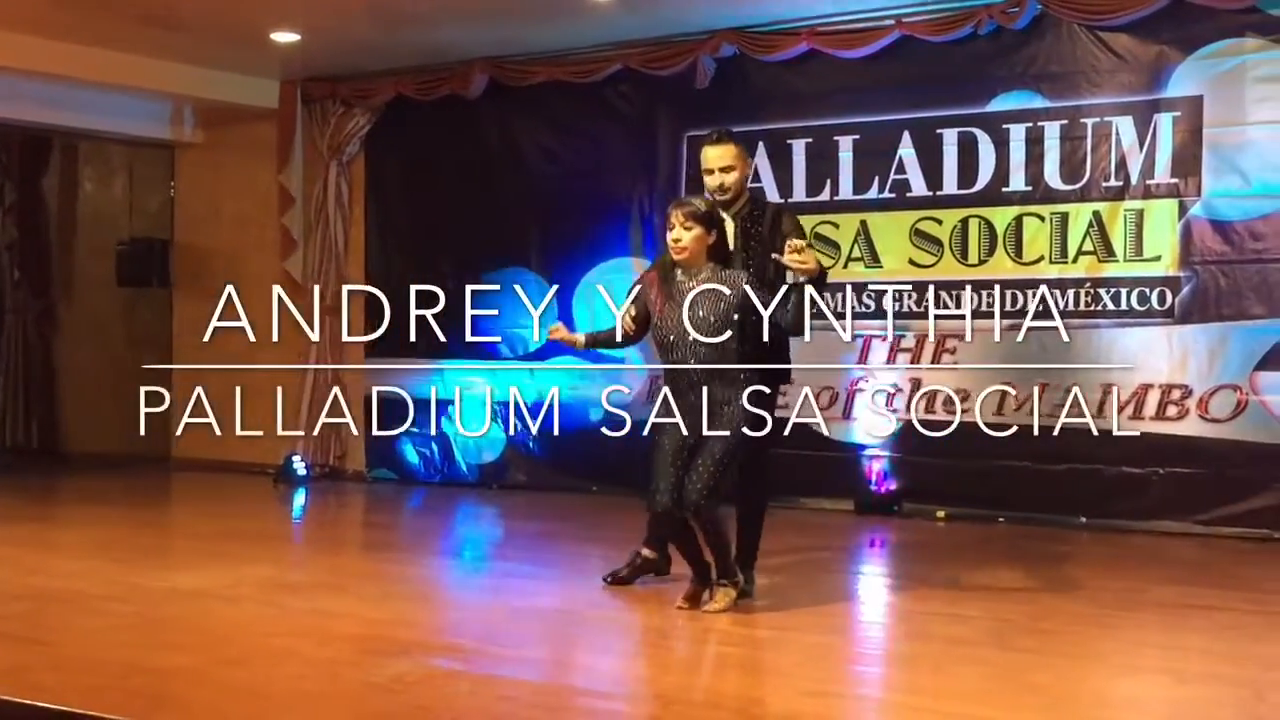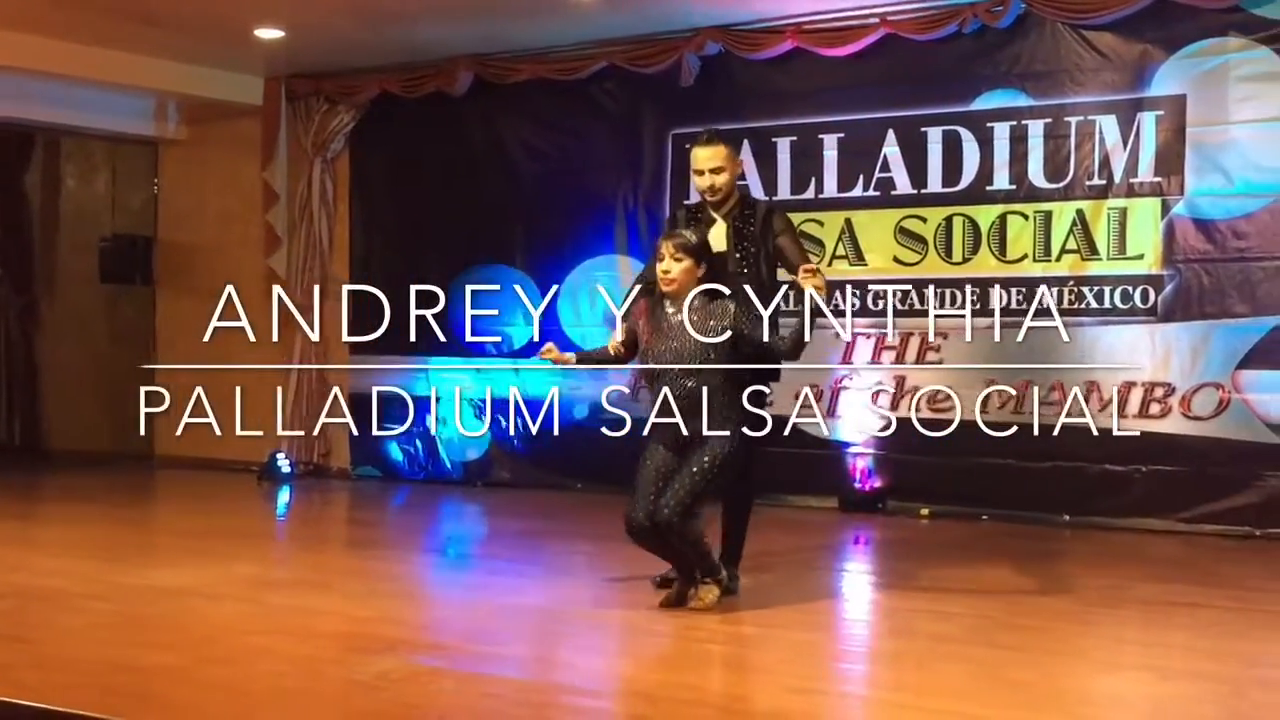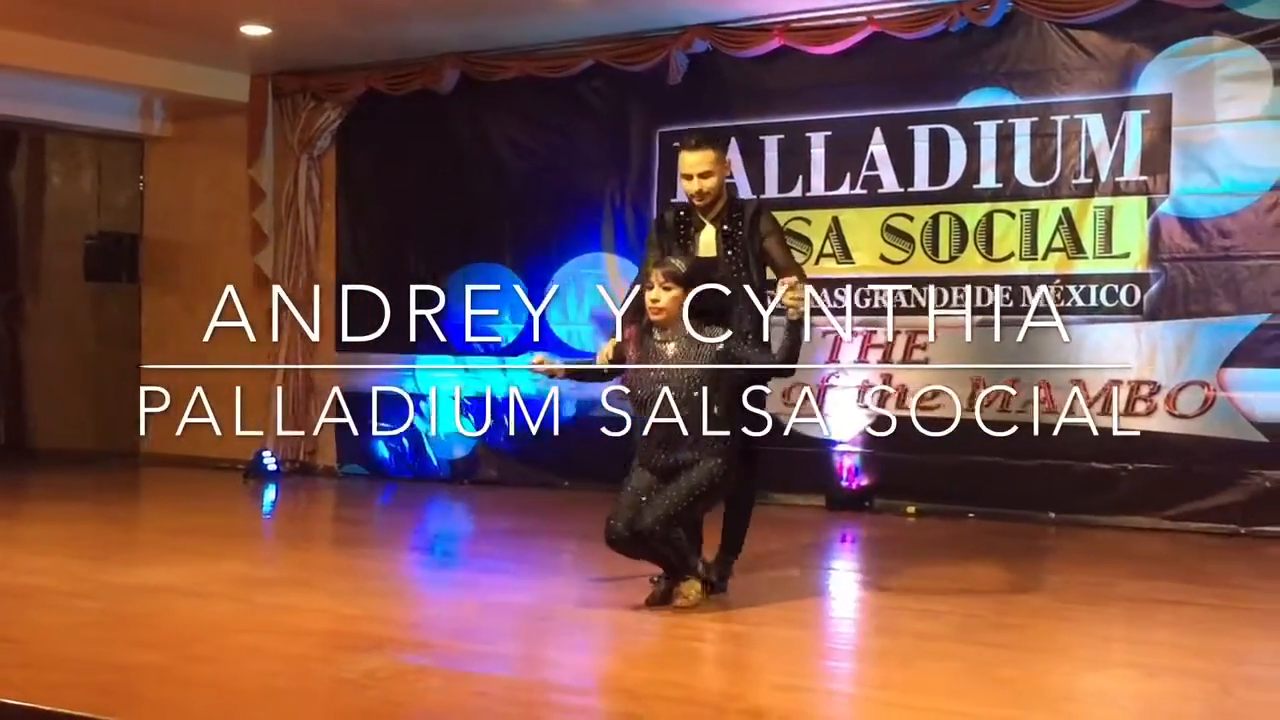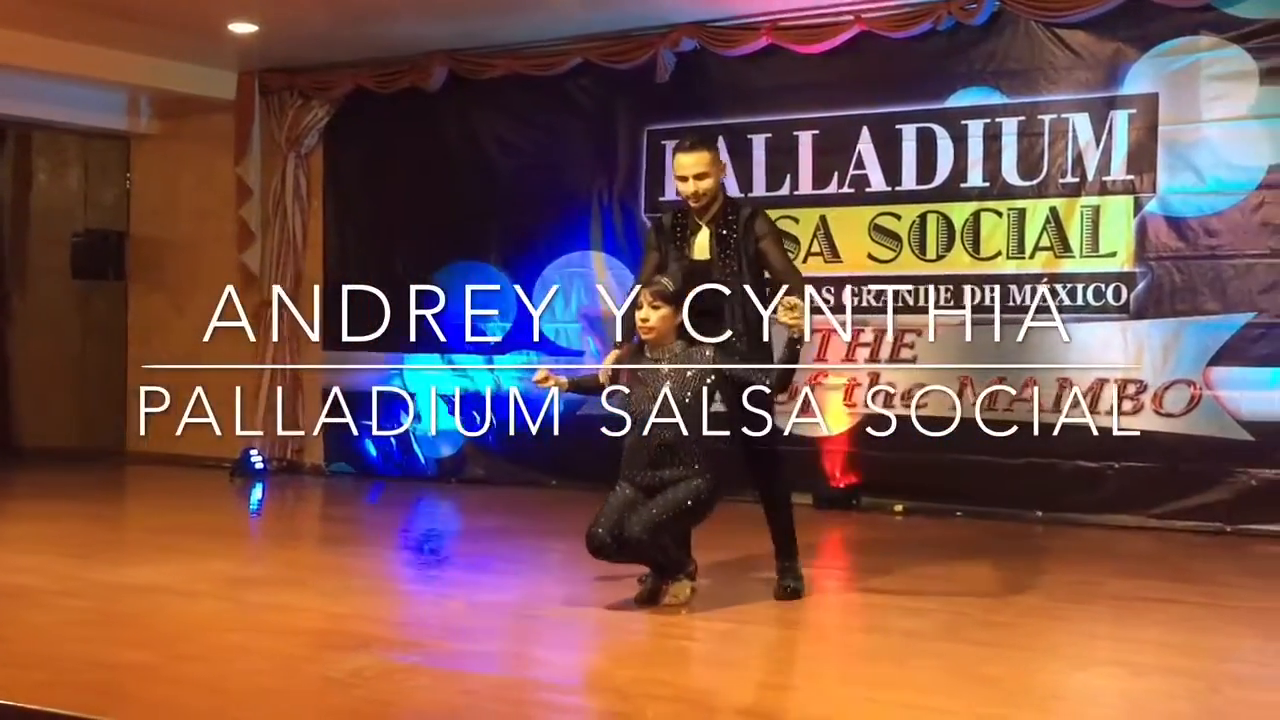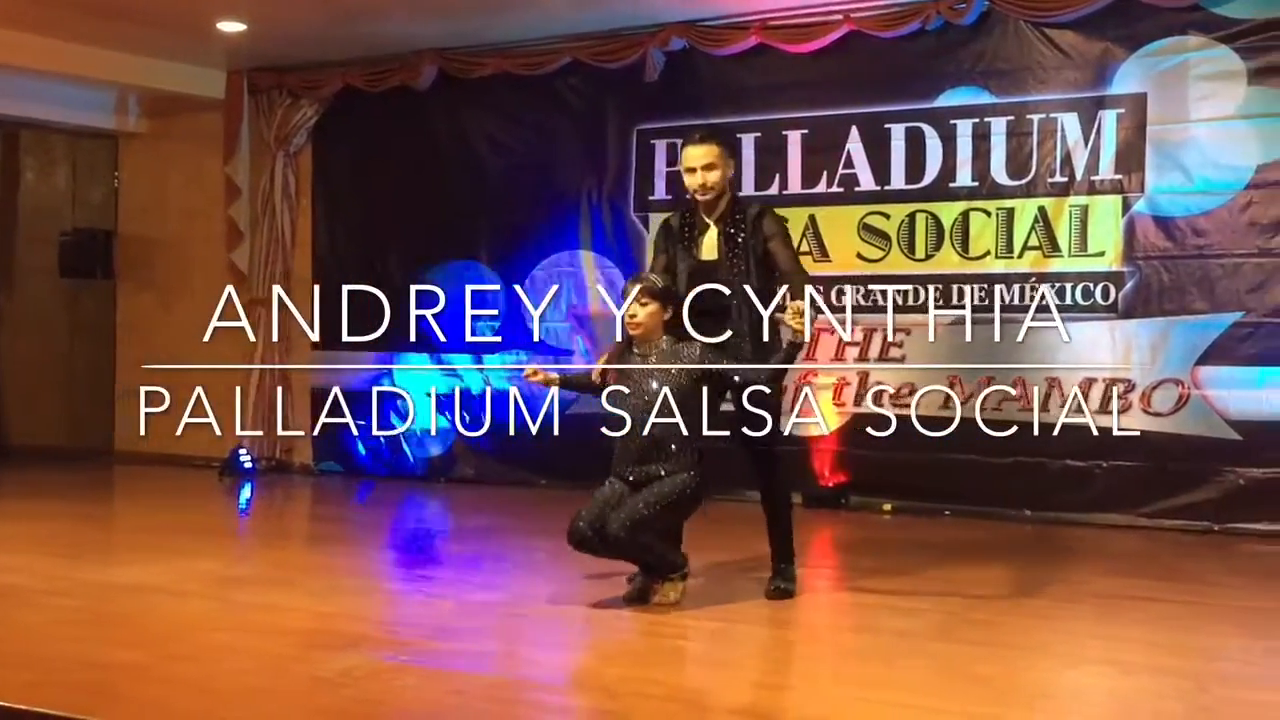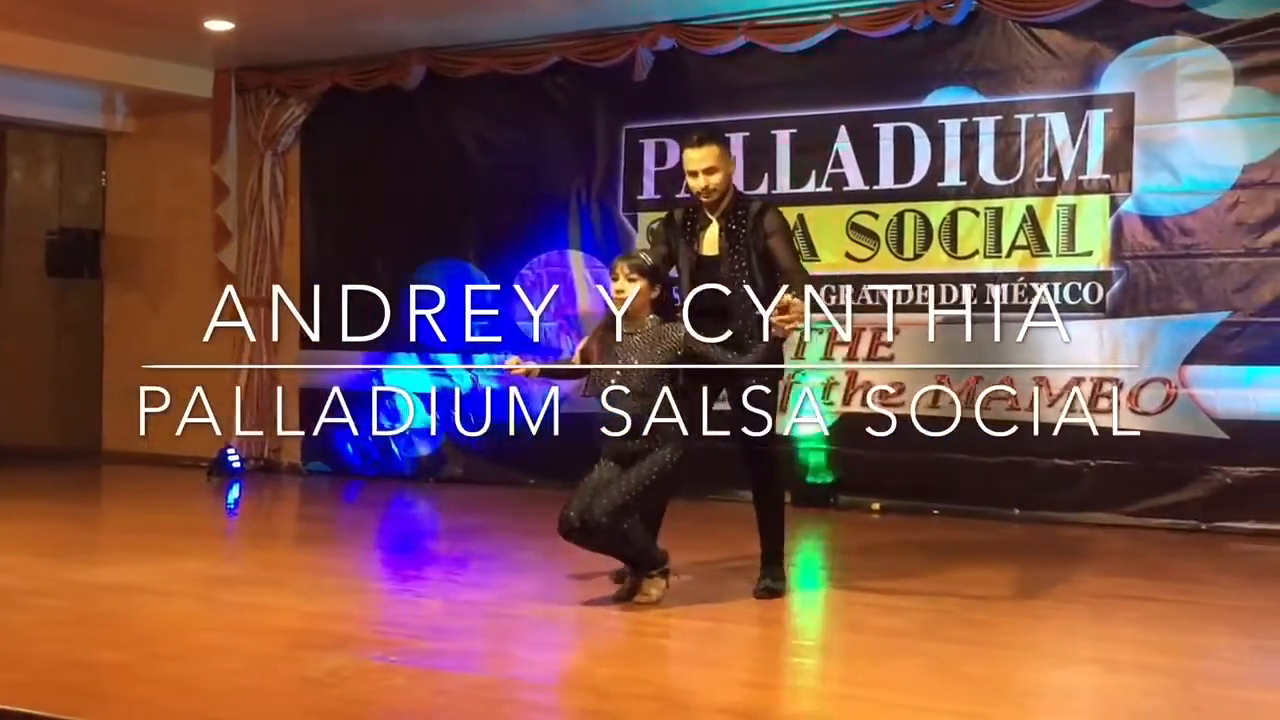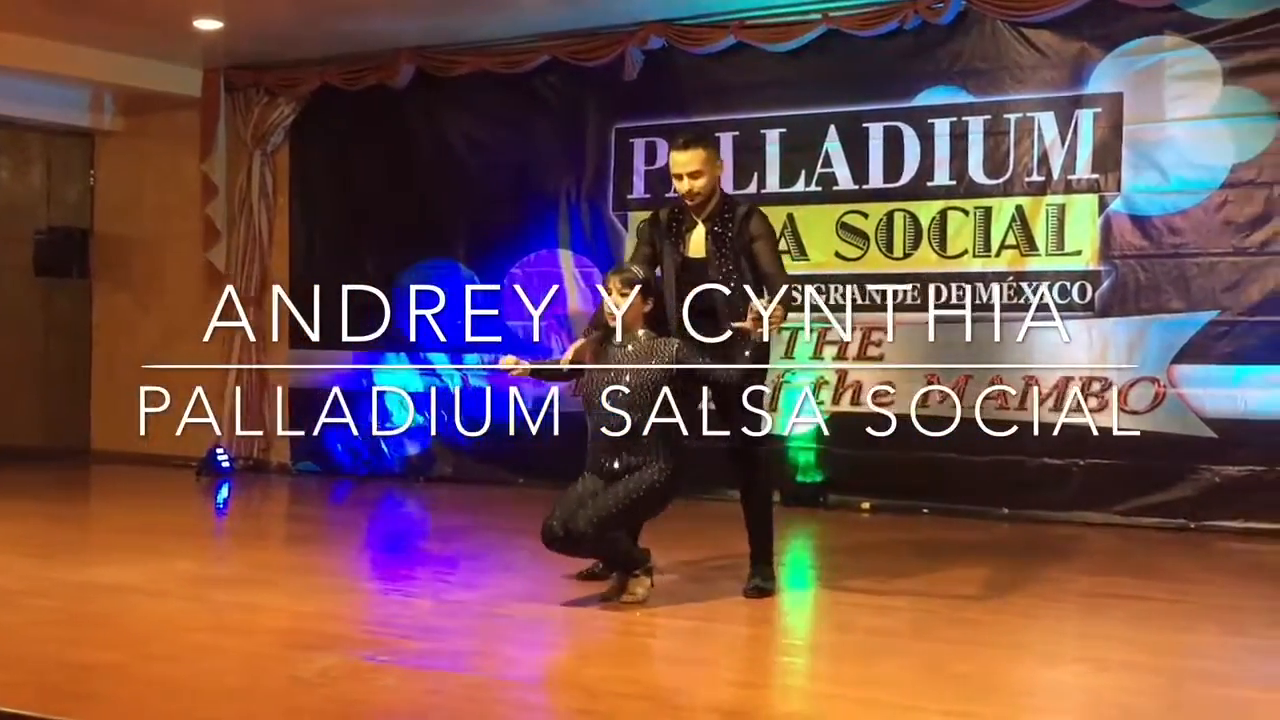
dt=0.2s
person 1, frame 1
left shoulder: (773, 220)
left elbow: (806, 277)
left wrist: (812, 269)
right wrist: (634, 309)
left hip: (759, 357)
left knee: (750, 459)
left ankle: (743, 567)
right ankle: (653, 551)
person 1, frame 2
left shoulder: (766, 219)
right shoulder: (682, 221)
left elbow: (802, 268)
right elbow: (651, 279)
left wrist: (813, 280)
left ankle: (729, 562)
person 1, frame 3
left shoulder: (754, 220)
right shoulder: (670, 225)
left elbow: (788, 269)
right elbow: (645, 287)
left wrist: (795, 290)
left knee: (741, 453)
left ankle: (726, 558)
person 1, frame 4
left shoulder: (750, 222)
right shoulder: (666, 230)
left elbow: (786, 275)
right elbow: (645, 292)
left wrist: (794, 302)
right wrist: (622, 345)
left hip: (743, 354)
left knee: (760, 455)
left ankle: (788, 561)
person 1, frame 5
left shoulder: (760, 222)
right shoulder: (675, 229)
left elbow: (795, 279)
left wrist: (800, 307)
left hip: (752, 356)
left knee: (762, 456)
left ankle: (783, 564)
person 1, frame 6
left shoulder: (762, 218)
right shoulder: (676, 225)
left elbow: (793, 278)
left wrist: (791, 306)
left knee: (757, 455)
left ankle: (772, 565)
person 1, frame 7
left shoulder: (747, 222)
right shoulder: (662, 224)
left elbow: (776, 283)
left wrist: (772, 311)
right wrist: (590, 335)
left knee: (745, 453)
left ankle: (761, 564)
person 2, frame 1
left shoulder: (735, 285)
right shoulder: (654, 286)
left elbow: (786, 323)
right elbow: (627, 334)
right wrist: (578, 340)
left hip: (728, 407)
right hip: (678, 410)
left knee: (697, 497)
right knee: (663, 505)
left ankle: (727, 577)
right ankle: (700, 574)
person 2, frame 2
left shoulder: (726, 313)
right shoulder: (644, 315)
left elbow: (788, 349)
right elbow: (617, 355)
right wrist: (570, 359)
left hip: (718, 436)
right hip: (666, 438)
left knee: (670, 513)
right knee: (638, 521)
left ankle: (711, 575)
right ankle: (687, 573)
person 2, frame 3
left shoulder: (713, 343)
right shoulder: (633, 342)
left elbow: (779, 364)
right elbow: (604, 369)
left wrist: (794, 318)
right wrist: (560, 371)
left hip: (704, 461)
right hip: (650, 463)
left knee: (652, 523)
right knee: (619, 533)
left ankle: (692, 572)
right ankle: (673, 570)
person 2, frame 4
left shoulder: (704, 359)
left elbow: (771, 384)
right elbow: (604, 384)
left wrist: (794, 337)
right wrist: (561, 384)
left hip: (691, 479)
right hip: (636, 478)
left knee: (639, 530)
right knee: (600, 539)
left ankle: (681, 571)
right ankle: (661, 568)
person 2, frame 5
left shoulder: (692, 356)
right shoulder: (619, 357)
left elbow: (761, 379)
right elbow: (598, 382)
left wrist: (794, 342)
right wrist: (554, 379)
left hip: (678, 475)
right hip: (626, 474)
left knee: (620, 528)
right knee: (582, 533)
left ankle: (673, 569)
right ankle: (651, 568)
person 2, frame 6
left shoulder: (676, 335)
right shoulder: (603, 336)
left elbow: (742, 364)
right elbow: (577, 368)
left wrist: (775, 335)
right wrist: (534, 369)
left hip: (663, 452)
right hip: (615, 457)
left knee: (606, 515)
right knee: (572, 524)
left ankle: (656, 567)
right ankle: (639, 566)
person 2, frame 7
left shoulder: (668, 352)
right shoulder: (594, 349)
left elbow: (733, 377)
right elbow: (562, 371)
left wrist: (754, 339)
right wrist: (526, 368)
left hip: (650, 471)
right hip: (599, 471)
left knee: (586, 525)
right knee: (554, 532)
left ankle: (638, 565)
right ankle: (624, 564)
